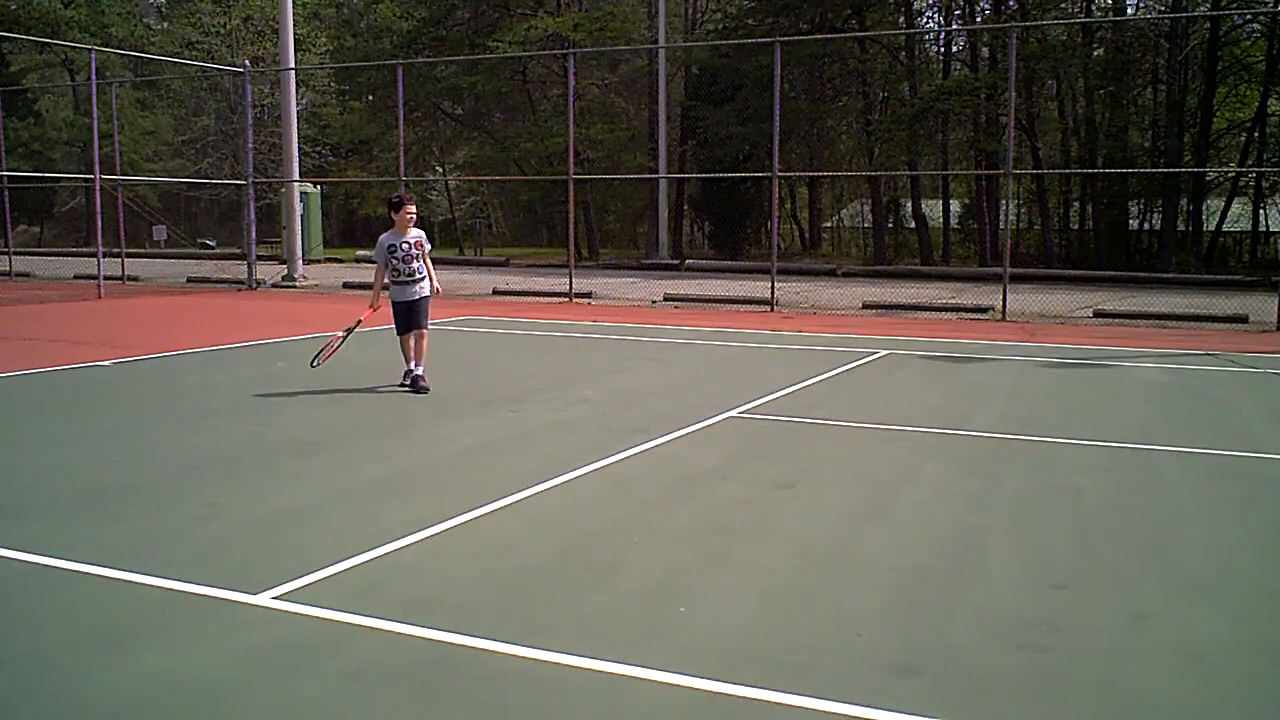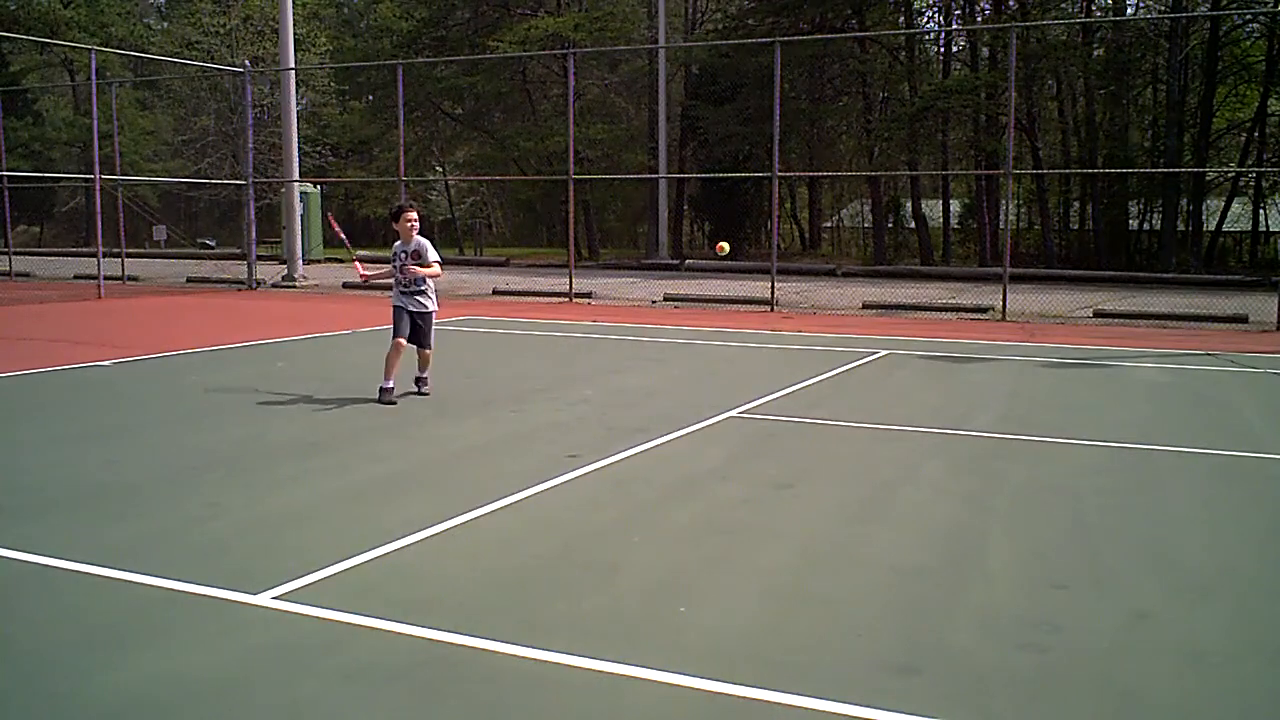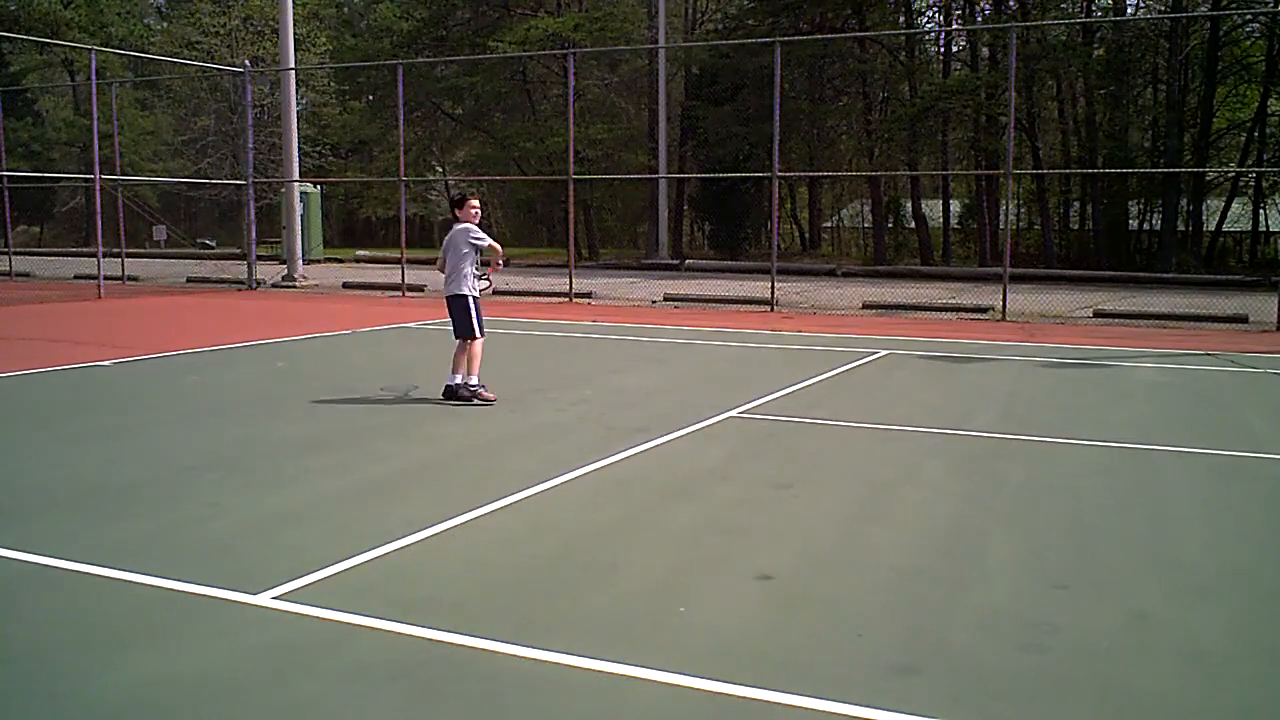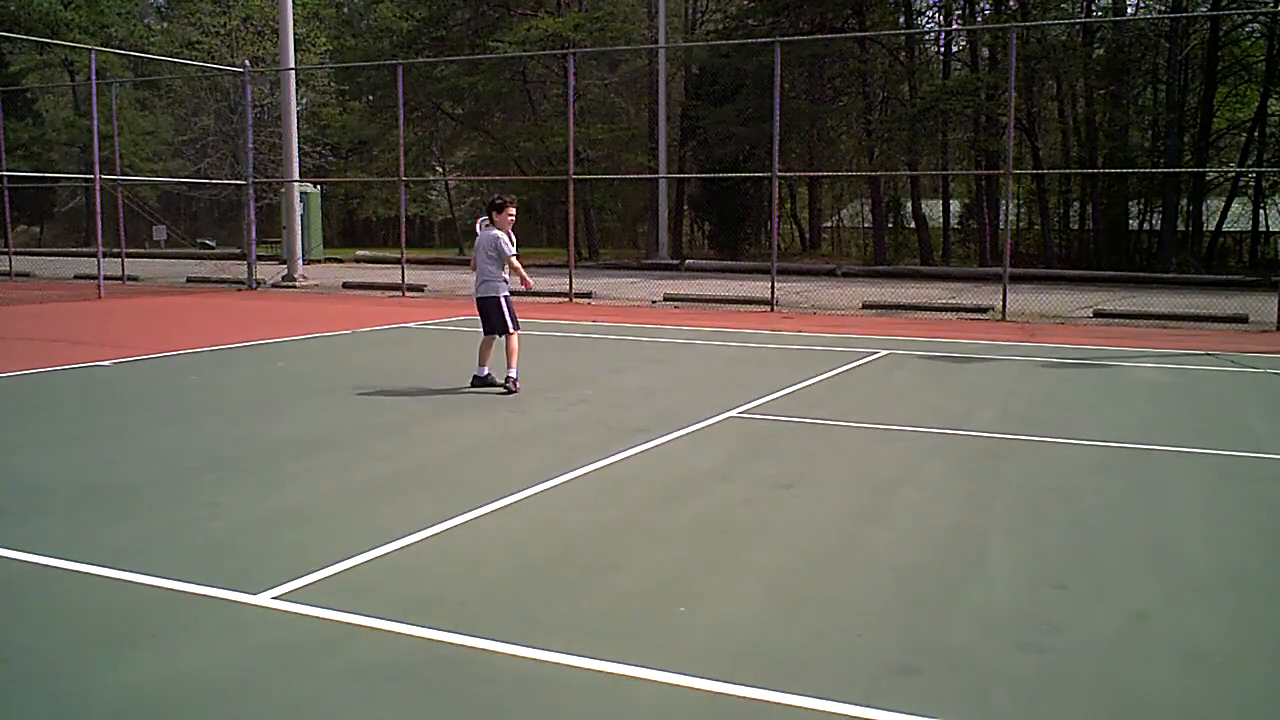
dt=0.7s
person 1, frame 1
left shoulder: (419, 235)
right shoulder: (385, 240)
right elbow: (381, 270)
left wrist: (434, 280)
right wrist: (376, 297)
left hip: (420, 292)
right hip: (398, 295)
left knee: (420, 332)
right knee: (404, 334)
left ankle: (419, 375)
right ankle: (410, 369)
person 1, frame 2
left shoulder: (423, 244)
right shoulder: (396, 247)
left elbow: (437, 270)
left wrist: (421, 271)
right wrist: (371, 276)
left hip: (424, 305)
right hip: (402, 303)
left knee: (424, 350)
right knee: (399, 342)
left ankle: (422, 377)
right ankle: (387, 387)
person 1, frame 3
left shoulder: (450, 235)
right shoulder: (470, 230)
left elbow: (440, 266)
right elbow: (496, 247)
right wrist: (498, 259)
left hip: (451, 292)
right hip: (464, 292)
left knee: (465, 339)
right knee: (476, 338)
left ankle: (455, 384)
right ankle: (472, 385)
person 1, frame 4
left shoulder: (481, 236)
right shoulder: (500, 236)
left elbow: (474, 265)
right elbow: (513, 262)
right wrist: (525, 278)
left hip: (481, 293)
right hip: (496, 292)
left knee: (490, 334)
right knee: (511, 333)
left ankle: (481, 374)
right ankle: (511, 377)
